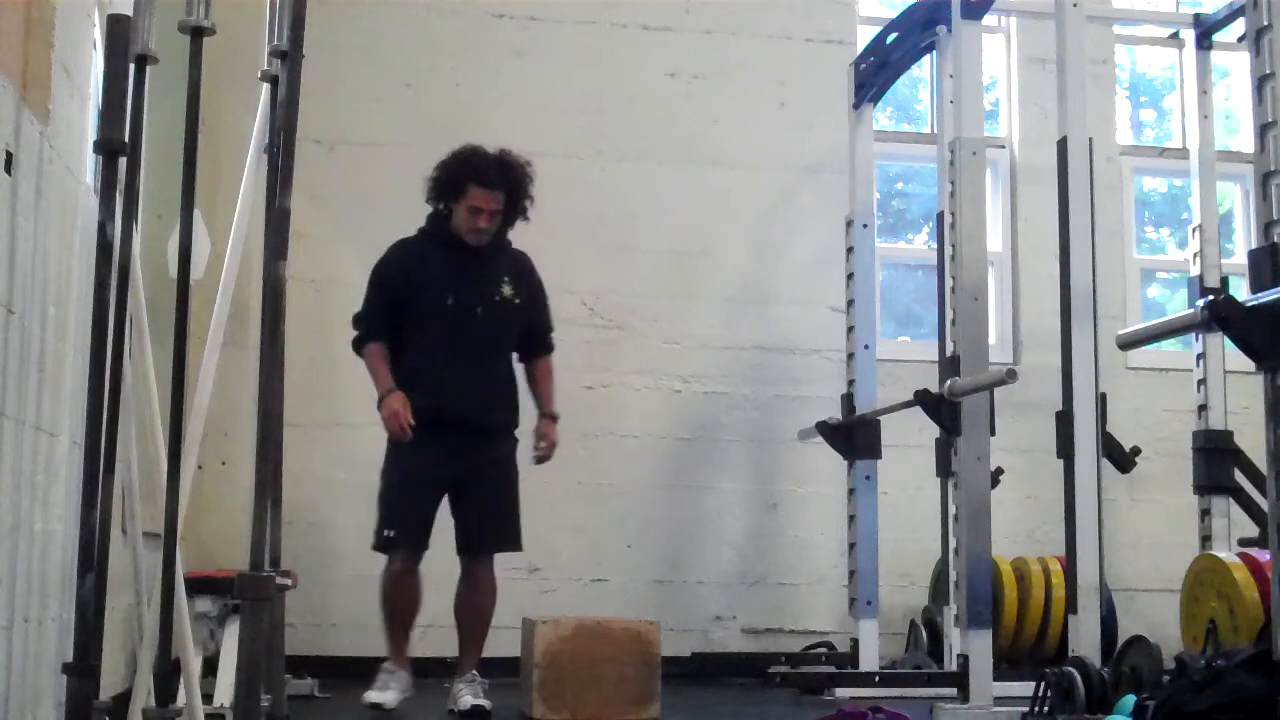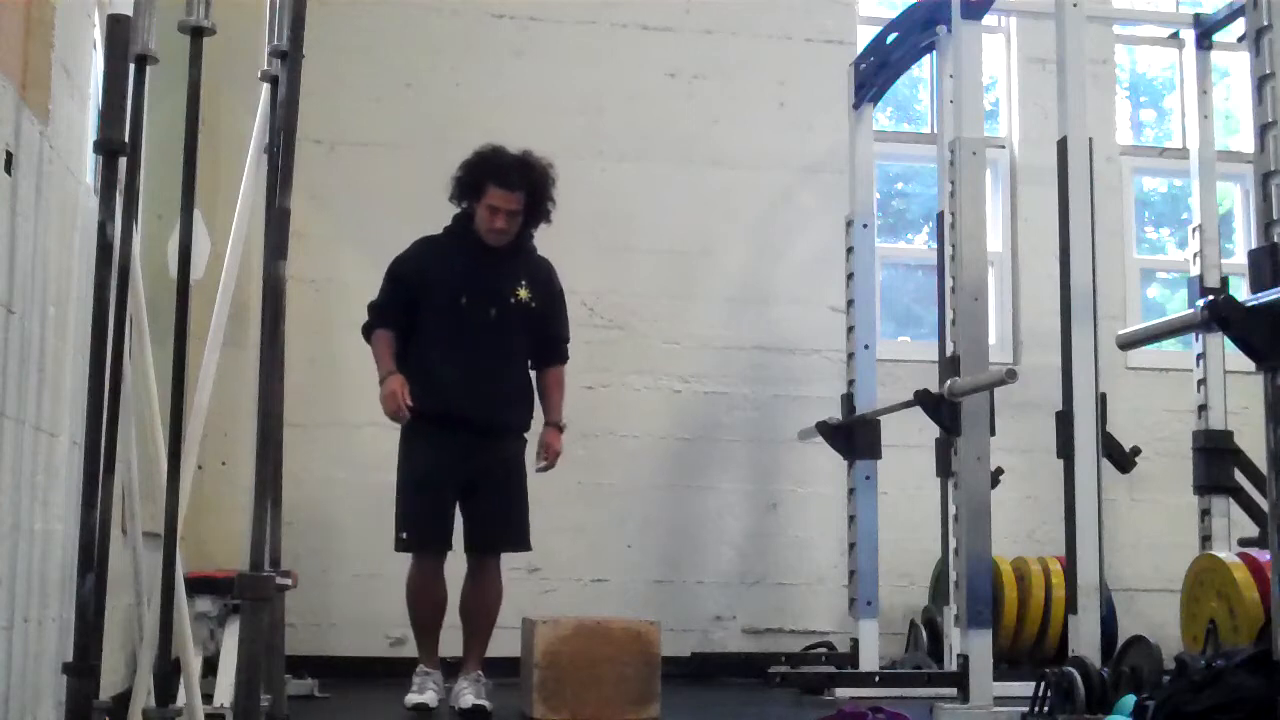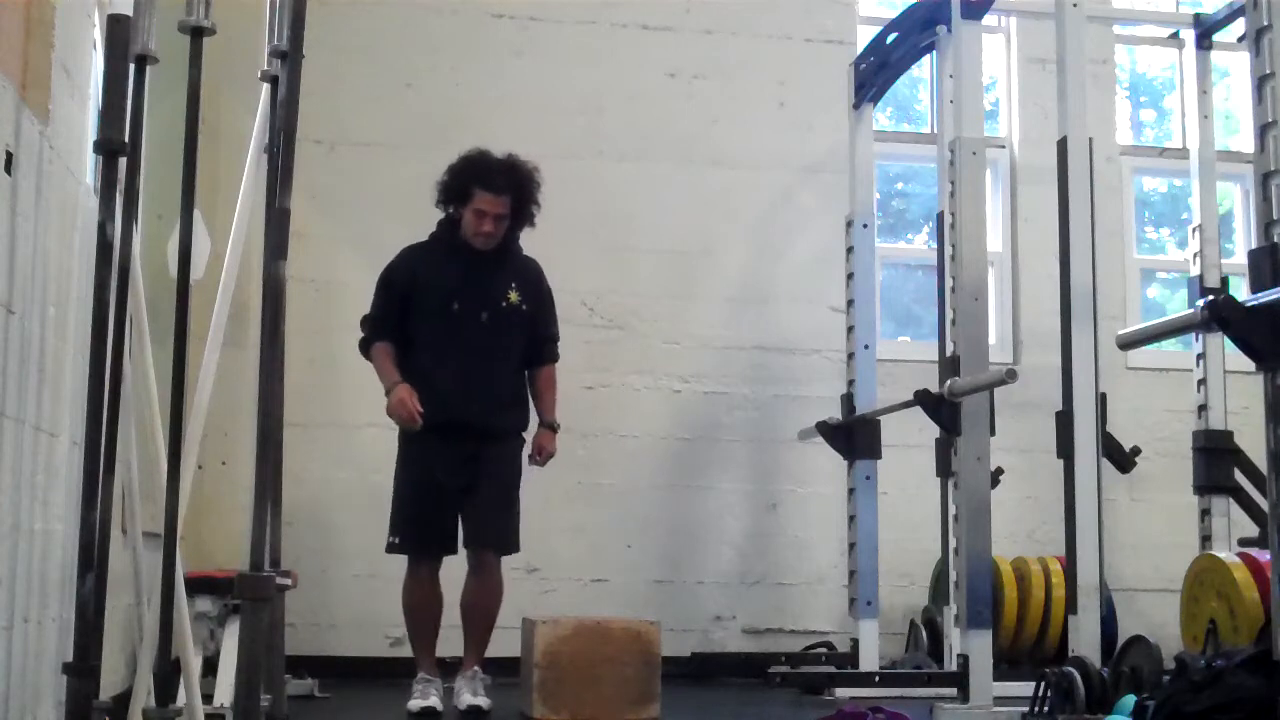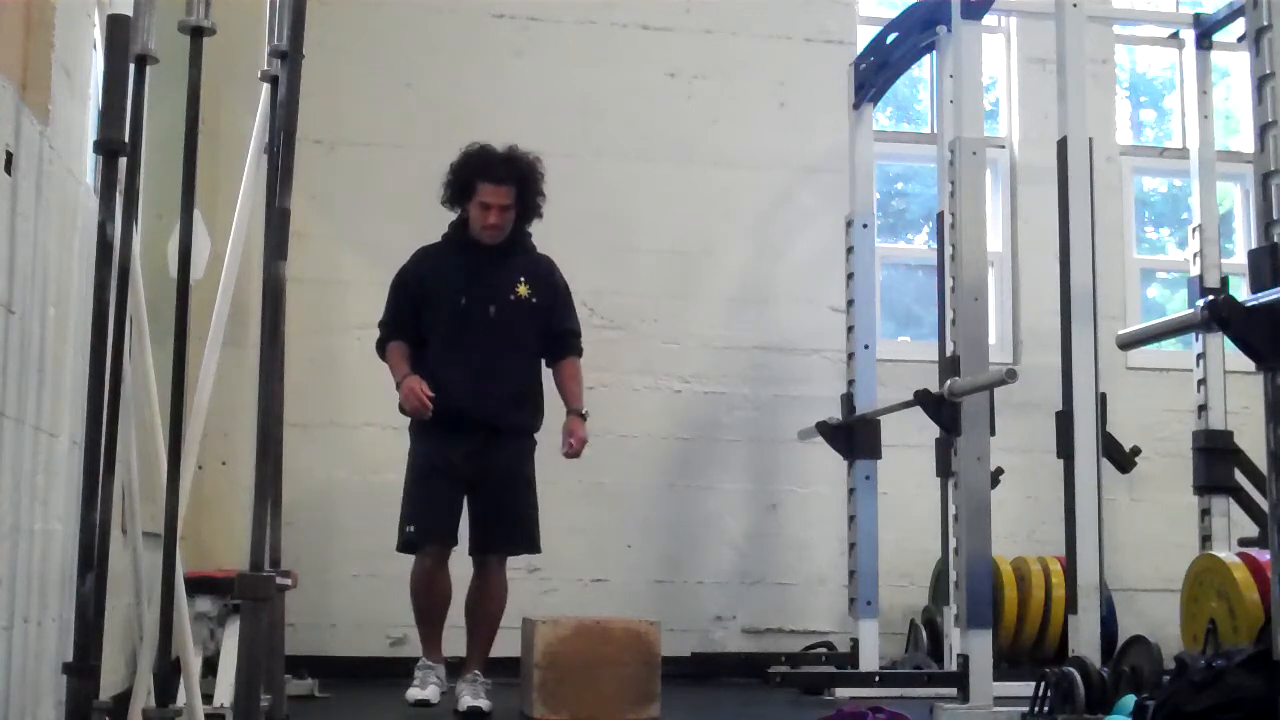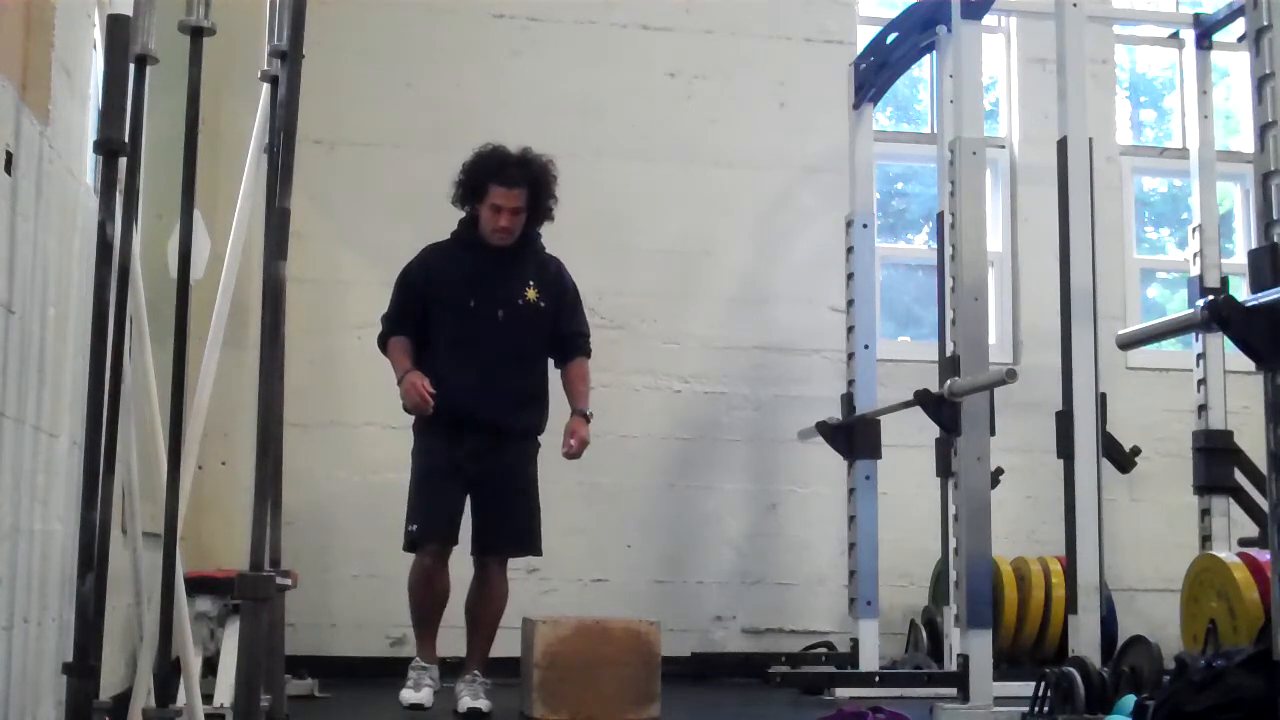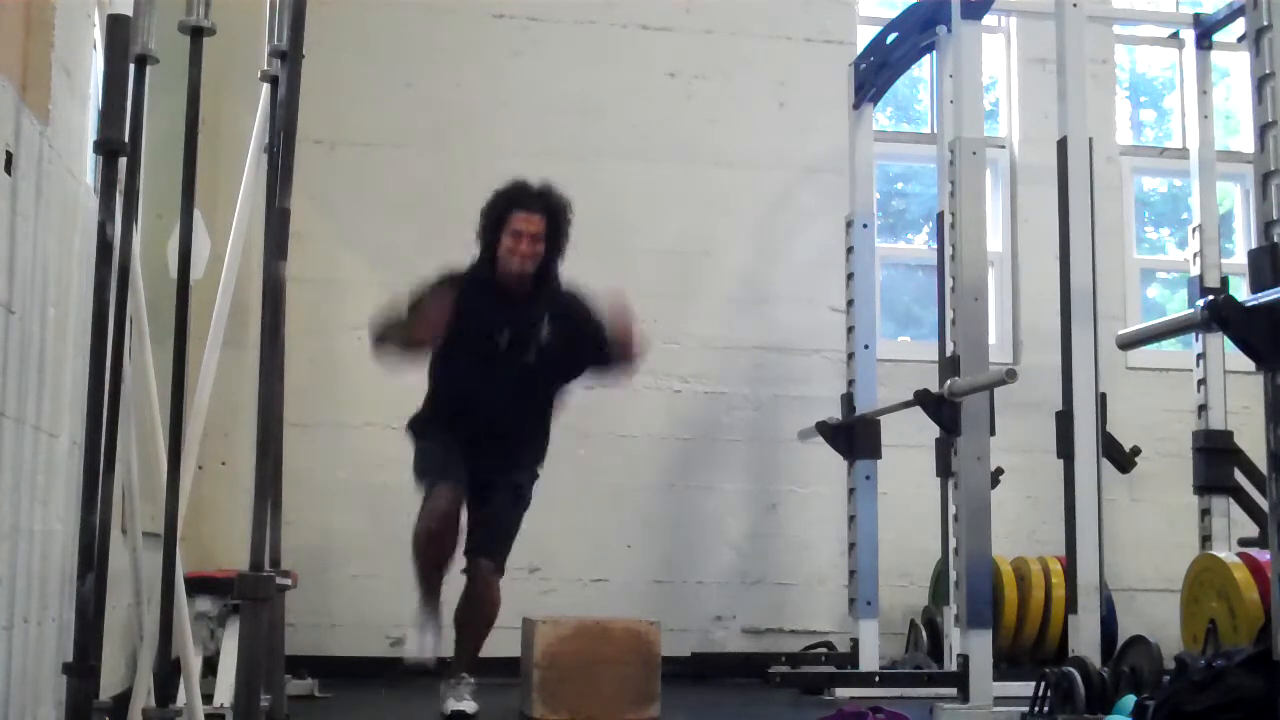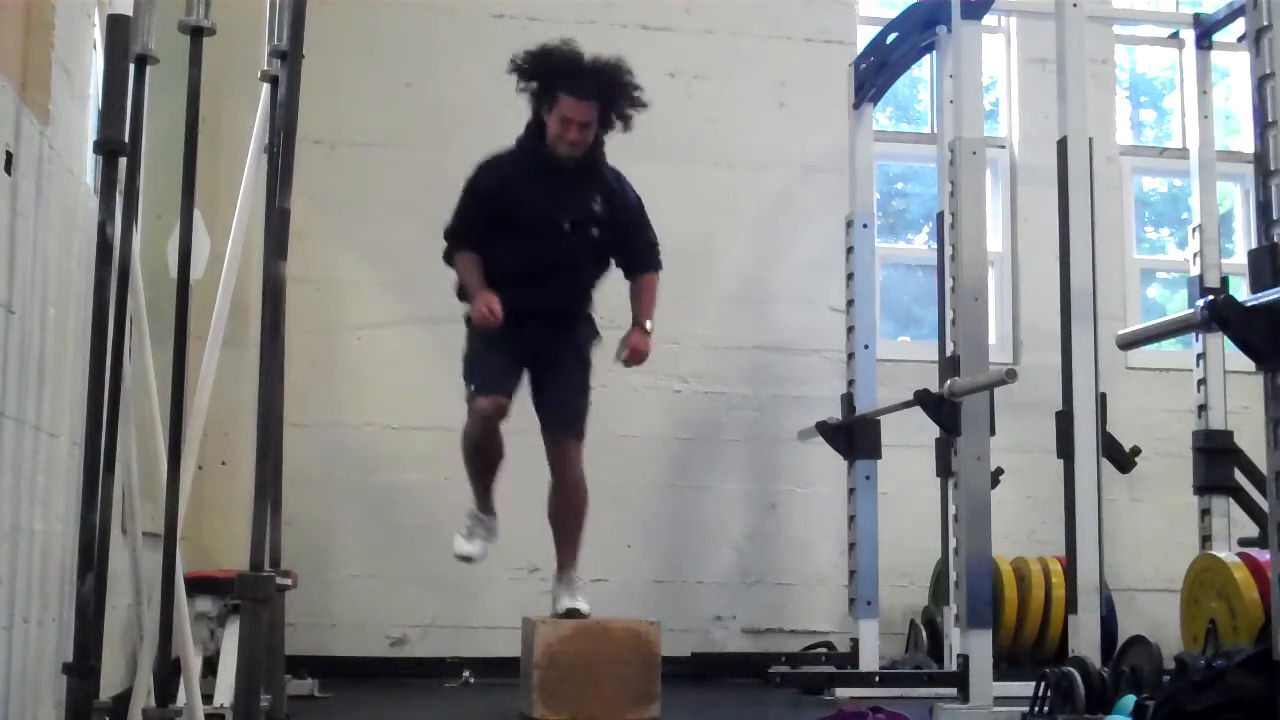
dt=0.4s
person 1, frame 1
left shoulder: (517, 270)
right shoulder: (406, 259)
left elbow: (537, 348)
right elbow: (371, 335)
left wrist: (546, 414)
right wrist: (388, 391)
left hip: (490, 439)
right hip: (418, 435)
left knee: (480, 559)
right knee: (402, 554)
right ankle: (394, 665)
person 1, frame 2
left shoulder: (538, 275)
right shoulder: (426, 257)
left elbow: (552, 357)
right elbow: (383, 321)
left wrist: (553, 424)
right wrist: (389, 372)
left hip: (500, 439)
right hip: (430, 432)
left knee: (487, 558)
right knee: (427, 554)
right ankle: (427, 669)
person 1, frame 3
left shoulder: (526, 276)
right shoulder: (415, 264)
left elbow: (542, 357)
right elbow: (378, 334)
left wrist: (547, 423)
right wrist: (395, 384)
left hip: (498, 441)
right hip: (428, 438)
left knee: (487, 556)
right knee: (424, 561)
left ankle: (471, 673)
person 1, frame 4
left shoulder: (539, 273)
right shoulder: (428, 265)
left elbow: (564, 348)
right elbow: (394, 333)
left wrist: (575, 411)
right wrist: (405, 376)
left hip: (508, 440)
right hip: (438, 435)
left knee: (491, 559)
right knee: (430, 550)
right ankle: (431, 662)
person 1, frame 5
left shoulder: (549, 275)
right shoulder: (435, 263)
left elbow: (573, 350)
right elbow: (396, 328)
left wrist: (579, 412)
right wrist: (407, 373)
left hip: (512, 441)
right hip: (442, 434)
left knee: (492, 560)
right knee: (431, 549)
right ankle: (424, 663)
person 1, frame 6
left shoulder: (564, 310)
right shoulder: (455, 292)
left elbow: (613, 359)
right elbow: (388, 340)
left wrist: (623, 341)
right wrist: (416, 331)
left hip: (512, 456)
right hip: (447, 439)
left knee: (486, 569)
right knee: (438, 507)
right ankle: (428, 613)
person 1, frame 7
left shoulder: (610, 187)
right shoulder: (501, 172)
left elbow: (643, 261)
right elbow: (462, 240)
left wrist: (641, 326)
right wrist: (478, 290)
left hip: (566, 329)
right hip: (501, 323)
left knee: (566, 449)
right knee: (485, 410)
left ankle: (567, 579)
right ankle: (482, 513)
